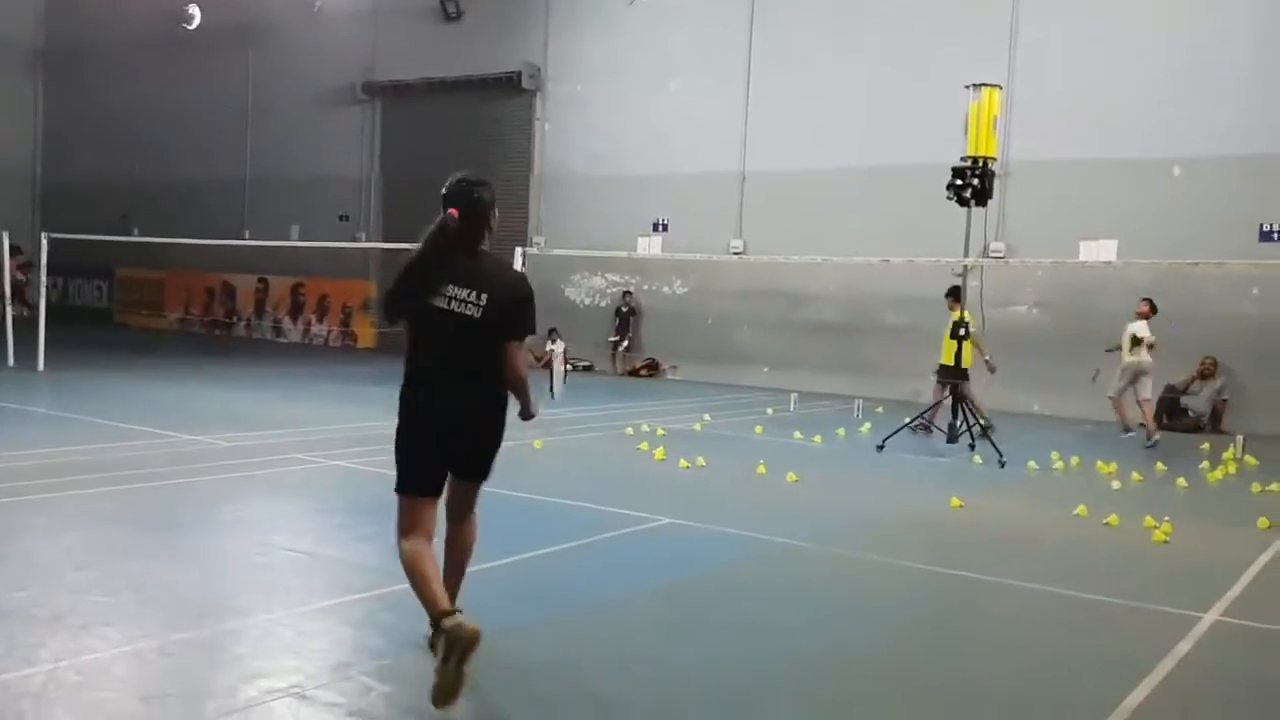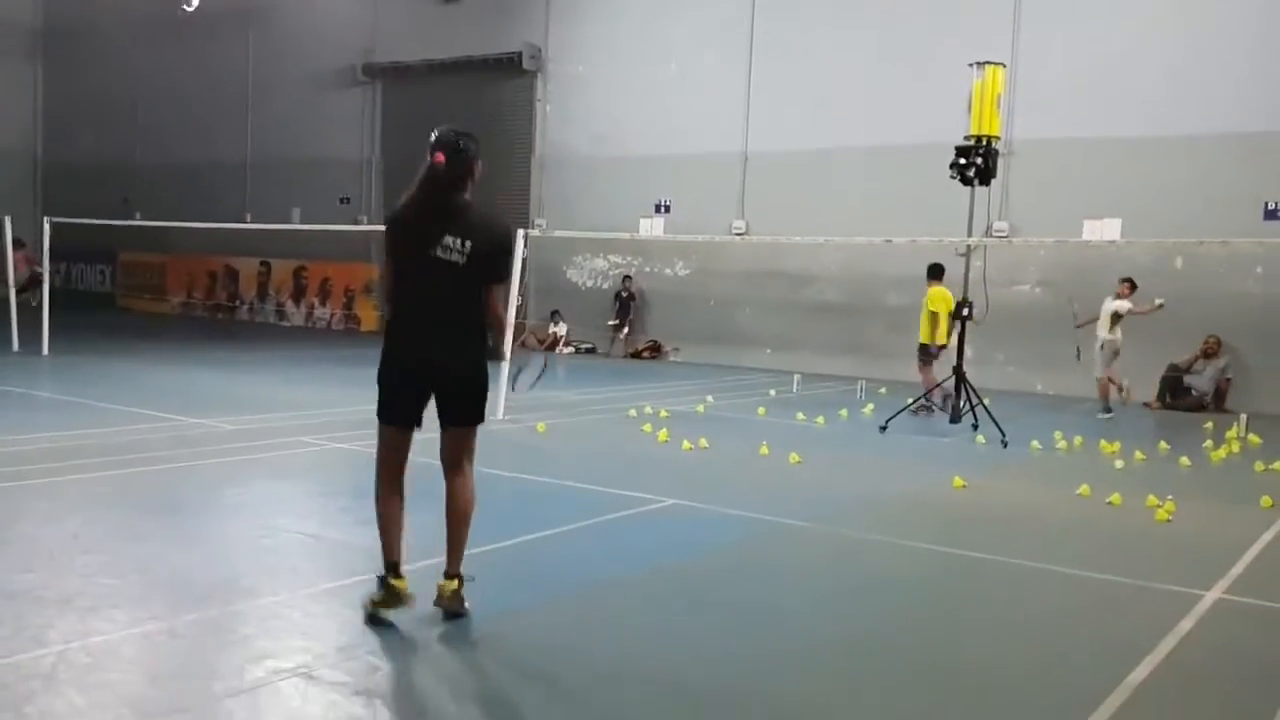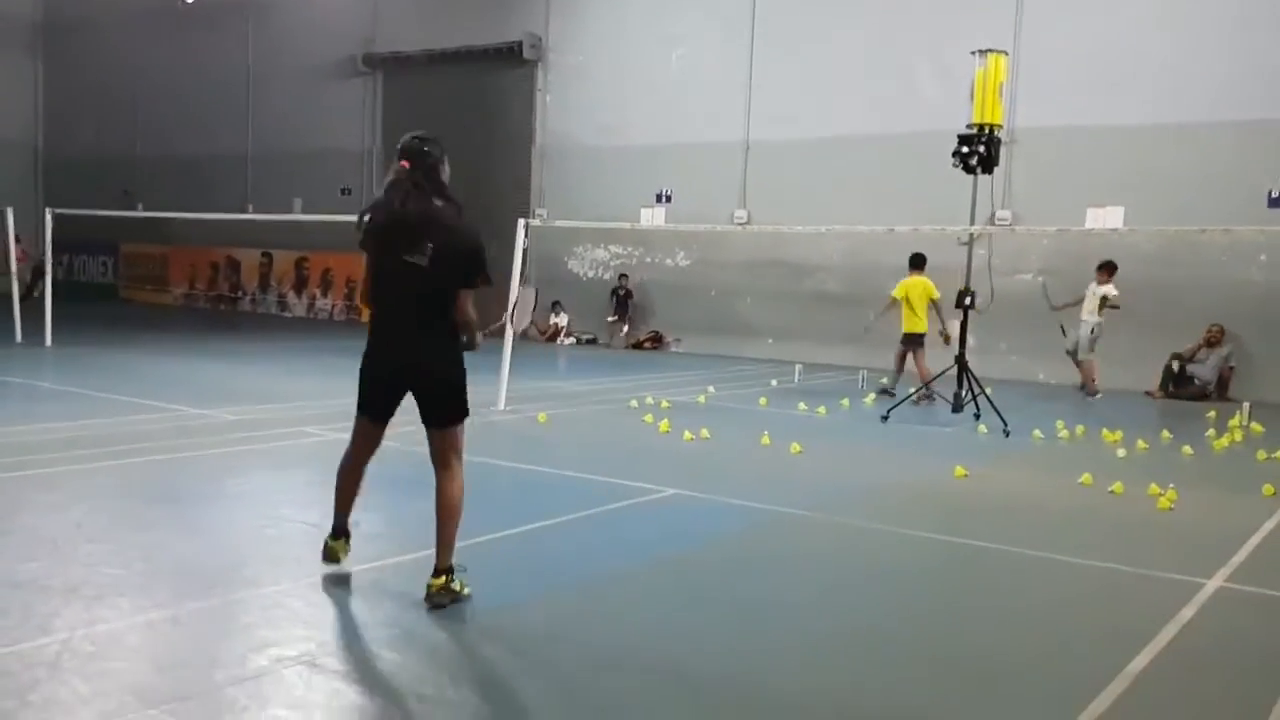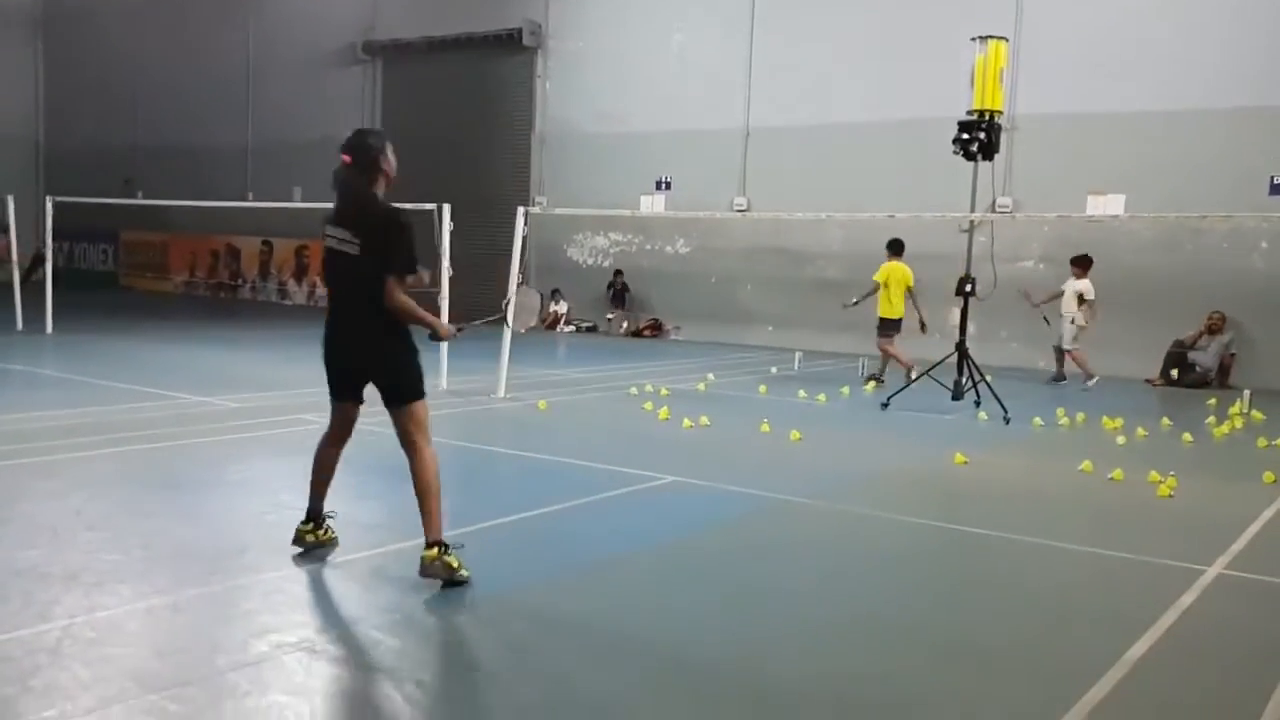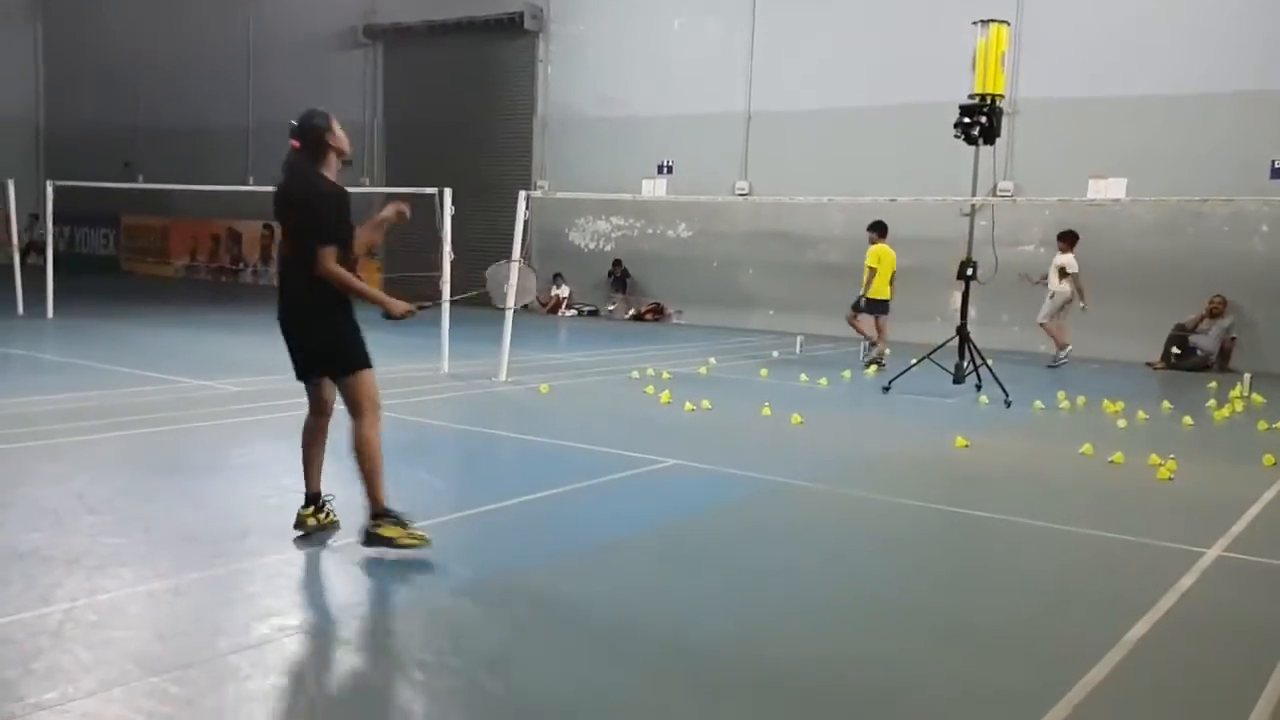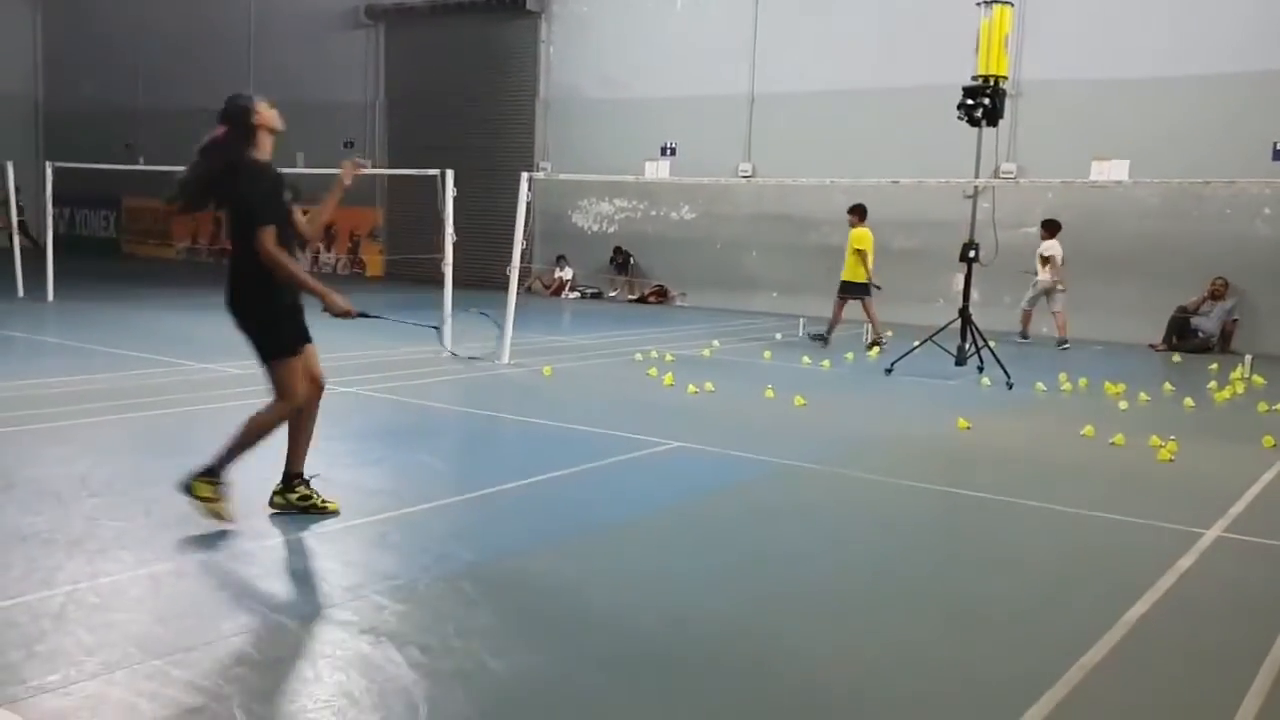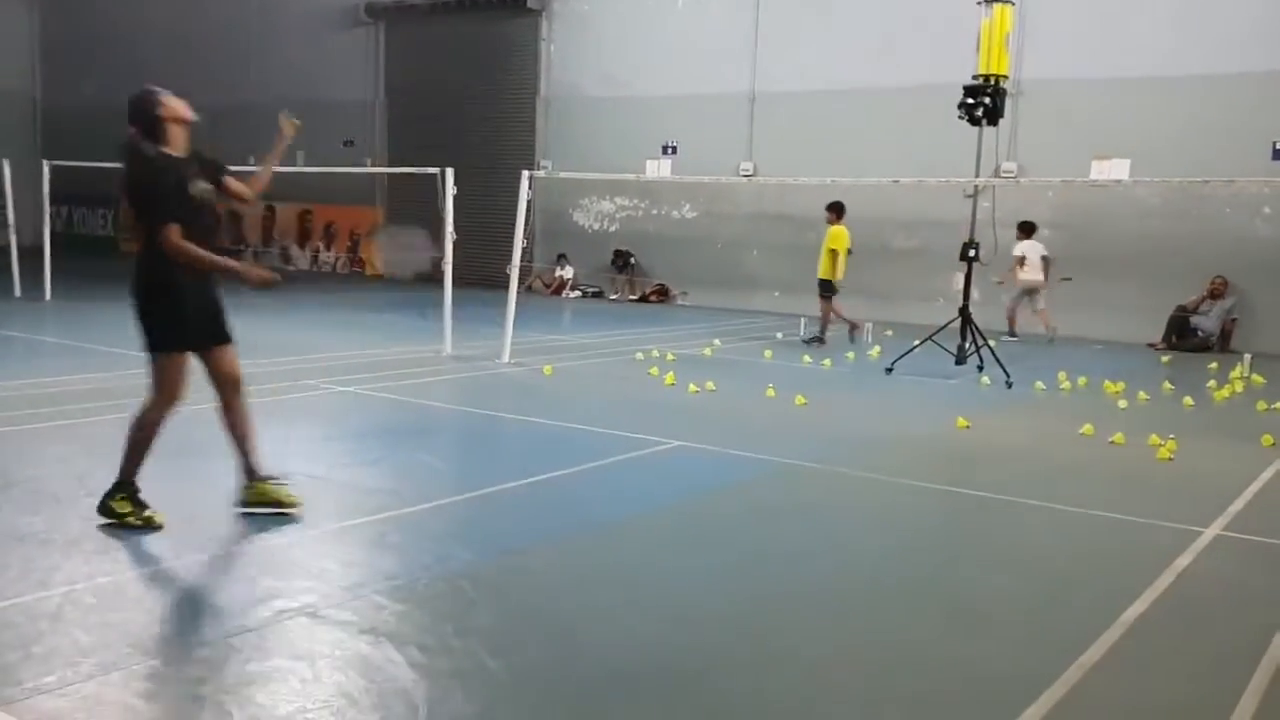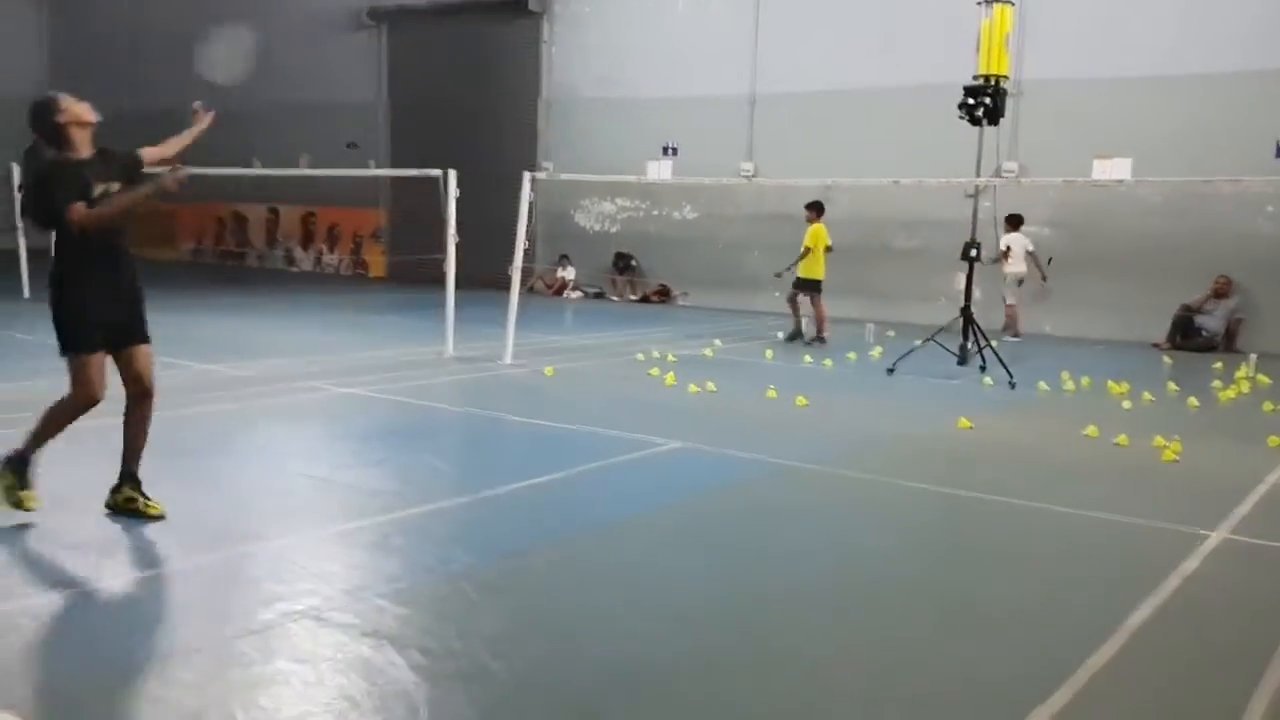
dt=0.2s
person 1, frame 1
left shoulder: (423, 269)
right shoulder: (510, 283)
left elbow: (411, 340)
right elbow: (513, 368)
right wrist: (526, 402)
left hip: (423, 415)
right hip: (480, 418)
left knee: (415, 538)
right knee: (462, 515)
left ankle: (450, 622)
right ankle: (449, 615)
person 1, frame 2
left shoulder: (409, 217)
right shoulder: (493, 233)
left elbow: (388, 292)
right elbow: (494, 311)
right wrist: (496, 340)
left hip: (405, 355)
right hip: (462, 361)
left knee: (389, 469)
right knee: (459, 470)
left ankle: (393, 577)
right ankle: (451, 581)
person 1, frame 3
left shoulder: (379, 223)
right shoulder: (460, 234)
left elbow: (369, 294)
right elbow: (463, 313)
right wrist: (472, 336)
left hip: (384, 354)
right hip: (438, 359)
left knee: (360, 449)
right knee: (449, 465)
left ankle: (338, 538)
right ankle: (443, 575)
person 1, frame 4
left shoulder: (339, 214)
right shoulder: (389, 220)
right elbow: (391, 298)
right wrist: (433, 324)
left hip: (339, 340)
right hip: (381, 341)
left knee: (339, 428)
right knee: (419, 443)
left ankle: (312, 523)
right ankle: (436, 549)
person 1, frame 5
left shoulder: (305, 190)
right shoulder: (330, 194)
right elbow: (329, 267)
left wrist: (381, 221)
right wrist: (385, 302)
left hip: (295, 314)
right hip: (323, 313)
left knee: (320, 406)
right knee: (365, 411)
left ankle: (312, 506)
right ankle: (381, 516)
person 1, frame 6
left shoulder: (266, 174)
right shoulder: (253, 175)
left elbow: (306, 229)
right elbow: (269, 252)
left wrist: (340, 187)
right wrist: (325, 295)
left hip: (279, 295)
right hip: (260, 296)
left knee: (312, 386)
right knee: (293, 399)
left ankle: (292, 486)
right ankle: (209, 476)
person 1, frame 7
left shoulder: (198, 163)
right shoulder: (155, 171)
left elbow: (248, 192)
right elbow: (172, 245)
left wrist: (280, 146)
right wrist: (240, 270)
left hip: (198, 289)
right hip: (163, 292)
left knee: (231, 382)
right knee: (167, 397)
left ankle: (253, 479)
right ankle: (120, 493)
person 1, frame 8
left shoulder: (108, 160)
right shoulder: (61, 169)
left elbow: (161, 150)
right elbow: (83, 222)
left wrist: (198, 127)
right wrist: (148, 192)
left hip: (120, 289)
right hip: (78, 293)
left knee: (143, 387)
right knee: (89, 394)
left ankle: (128, 487)
